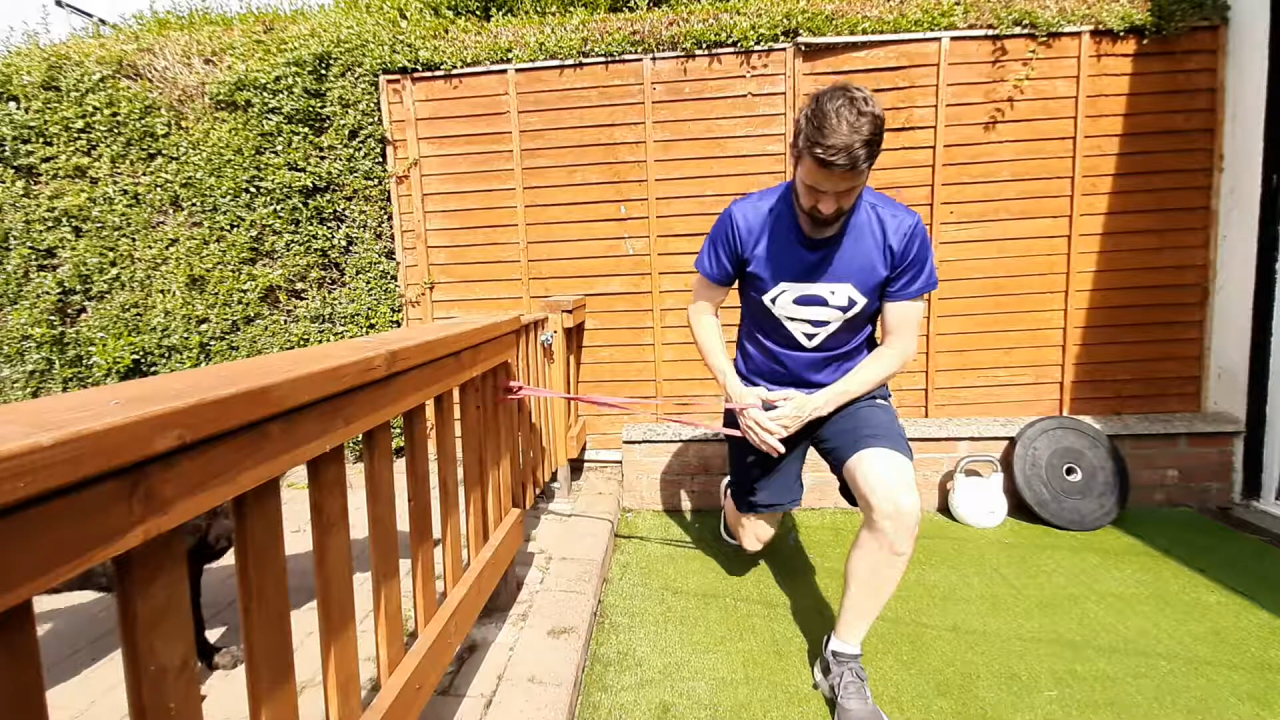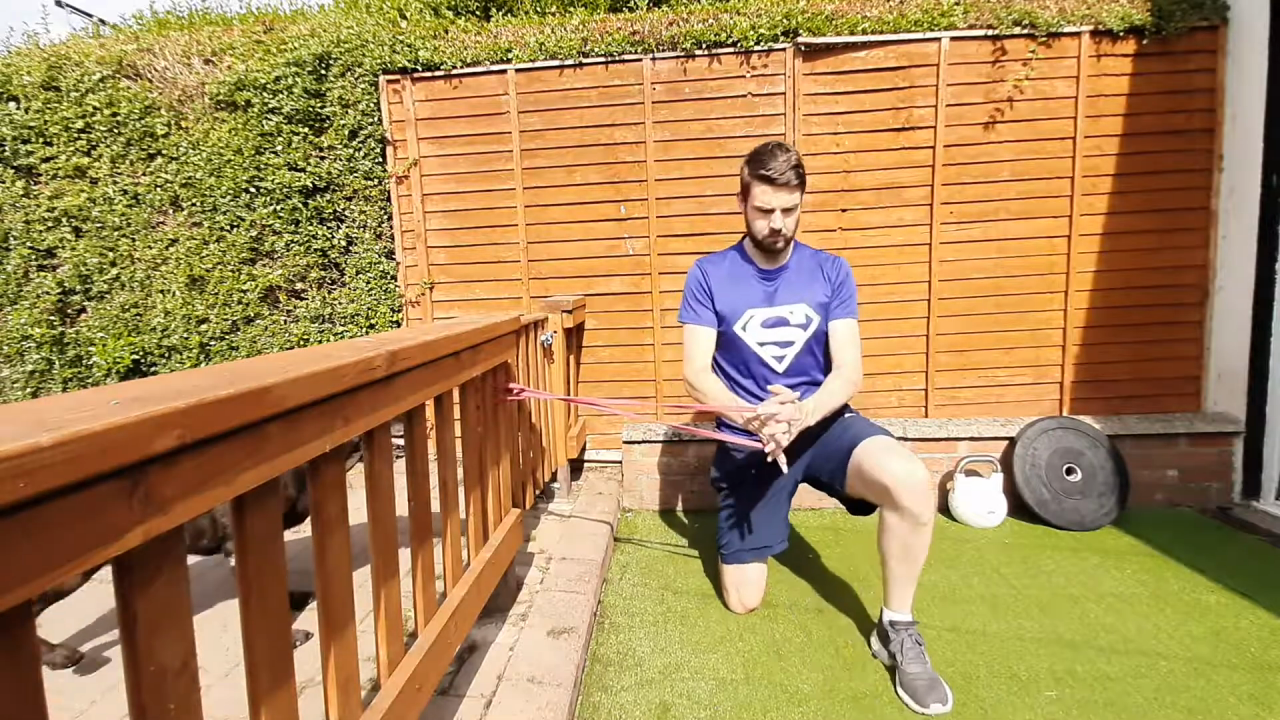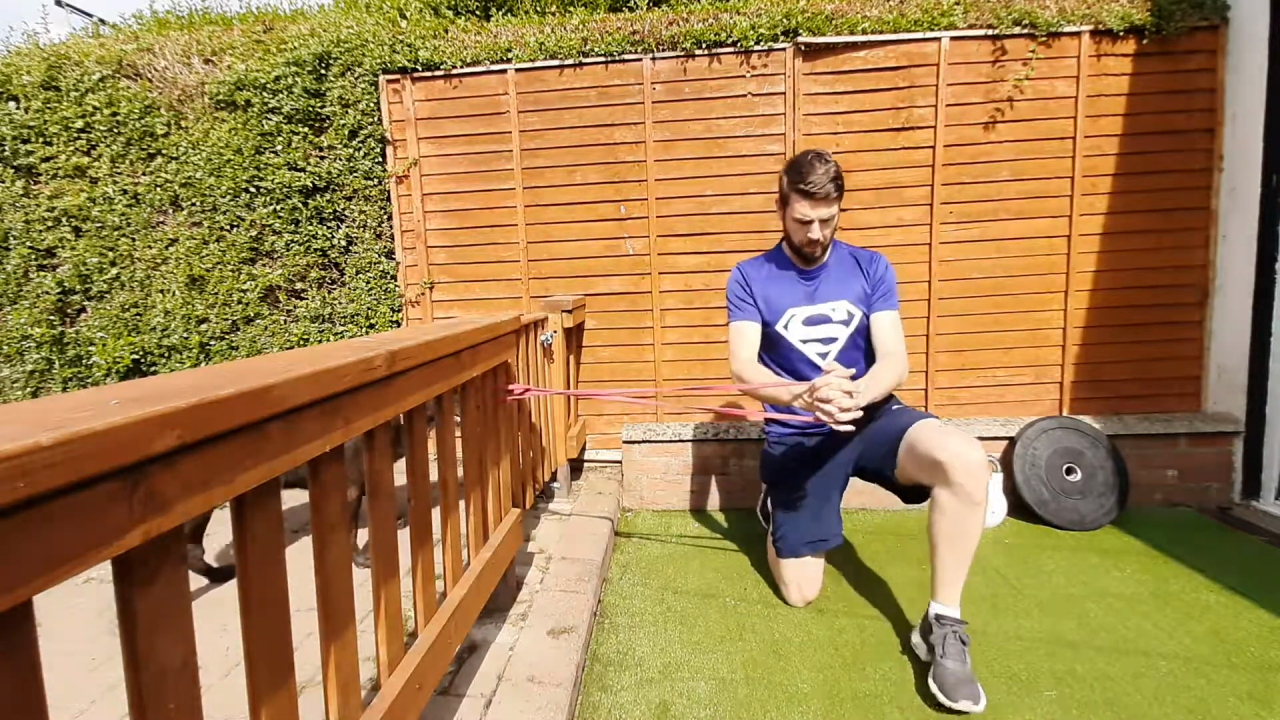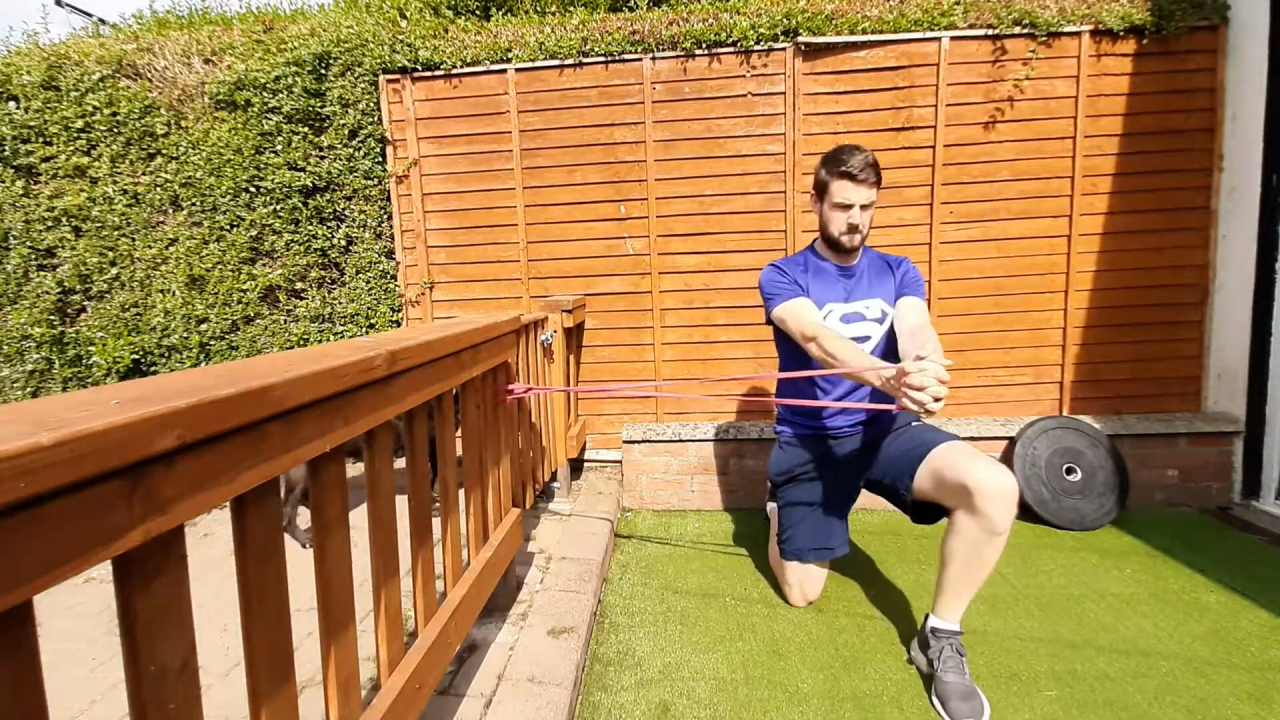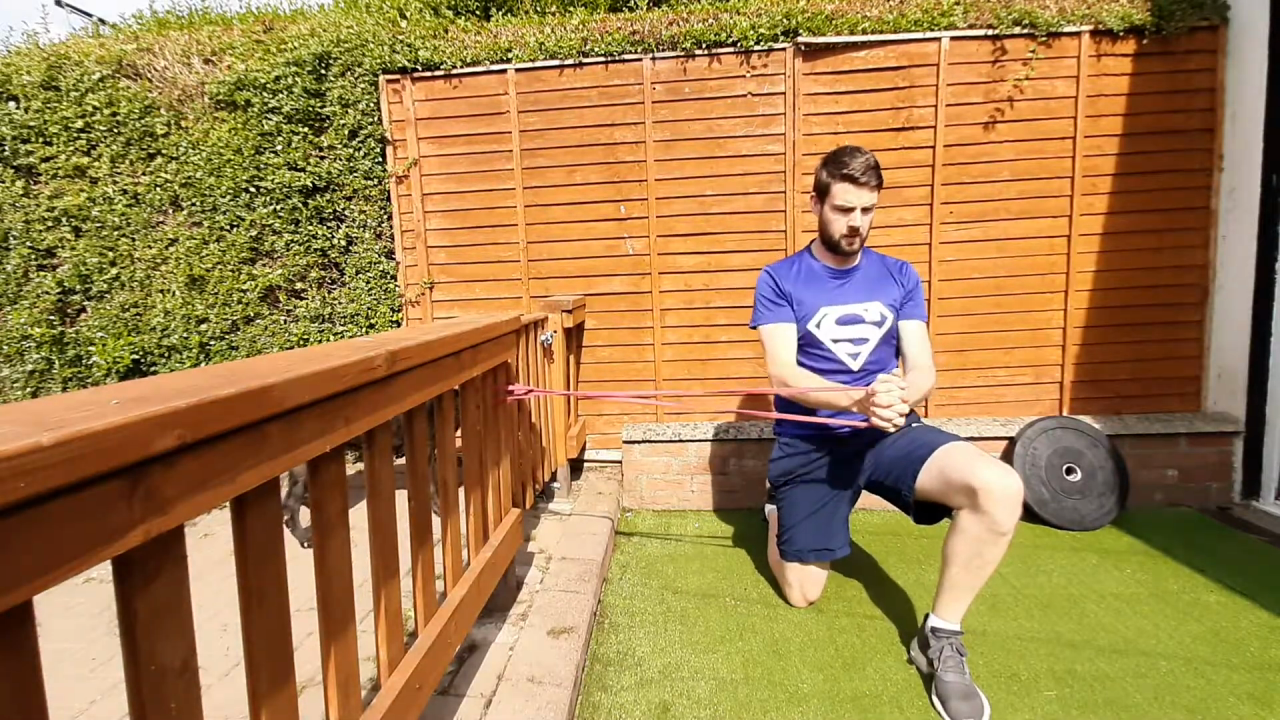
dt=1s
person 1, frame 1
left shoulder: (900, 231)
right shoulder: (745, 221)
left elbow: (899, 344)
right elbow: (701, 311)
left wrist: (815, 407)
right wrist: (738, 395)
left hip: (847, 392)
right hip: (761, 393)
left knee: (899, 506)
right knee: (751, 537)
left ankle: (841, 658)
right ankle: (736, 497)
person 1, frame 2
left shoulder: (830, 272)
right shoulder: (709, 275)
left elbow: (848, 370)
right elbow: (696, 372)
left wrist: (800, 415)
right wrist: (752, 418)
left hip: (823, 422)
right hip: (746, 439)
left knee: (912, 482)
right knee: (742, 599)
left ankle: (897, 628)
right ankle: (741, 524)
person 1, frame 3
left shoulder: (870, 268)
right shoulder: (750, 278)
left elbow: (894, 361)
right elbow: (742, 368)
left wrist: (852, 395)
right wrist: (804, 397)
left hip: (871, 414)
right hip: (795, 434)
left knee: (965, 458)
right knee: (798, 592)
left ankle: (942, 623)
right ankle: (776, 508)
person 1, frame 4
left shoulder: (899, 272)
right shoulder: (783, 276)
left elbow: (916, 330)
right elbow: (818, 339)
left wrist: (927, 369)
right wrist: (891, 378)
left hip: (887, 428)
right hip: (810, 439)
left knee: (995, 487)
right knee: (802, 593)
left ankle: (941, 636)
right ankle: (780, 511)
person 1, frame 5
left shoulder: (899, 277)
right shoulder: (780, 280)
left elbow: (923, 371)
right elbow: (782, 373)
left wrist: (897, 396)
right wrist: (859, 399)
left hip: (889, 432)
right hip: (809, 441)
left knee: (999, 488)
right knee: (801, 594)
left ankle: (940, 637)
right ankle: (778, 513)
